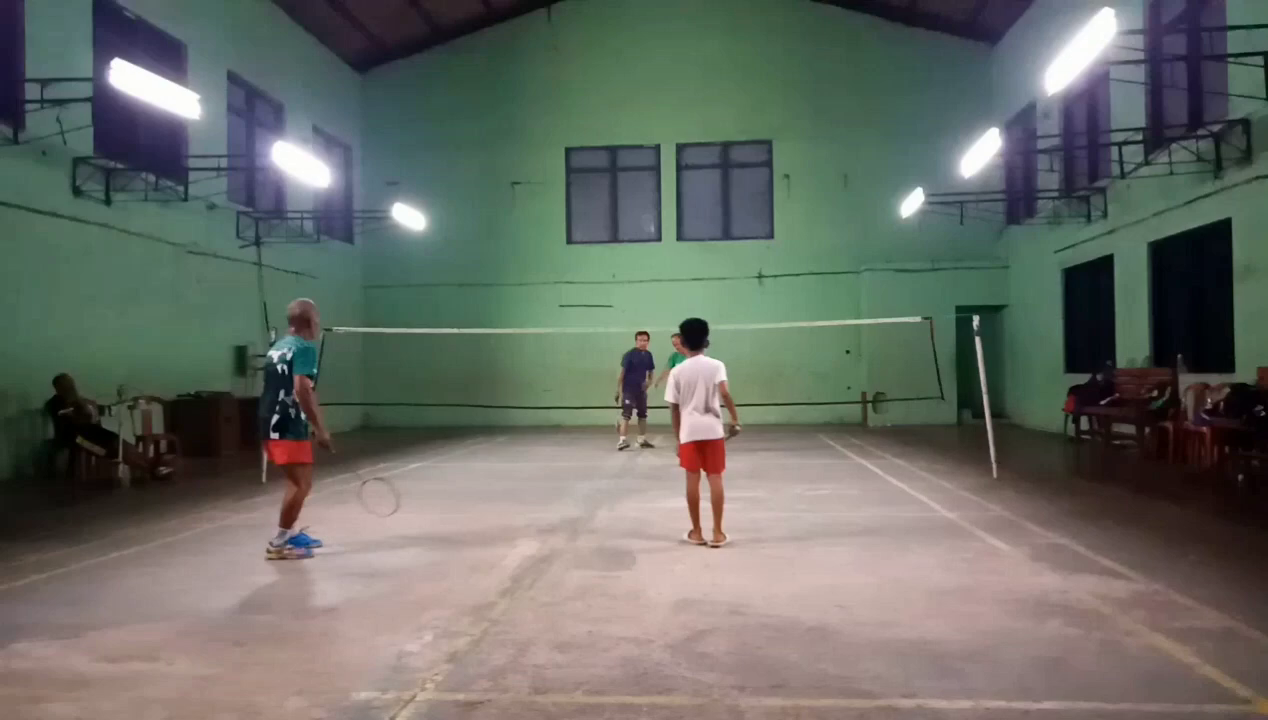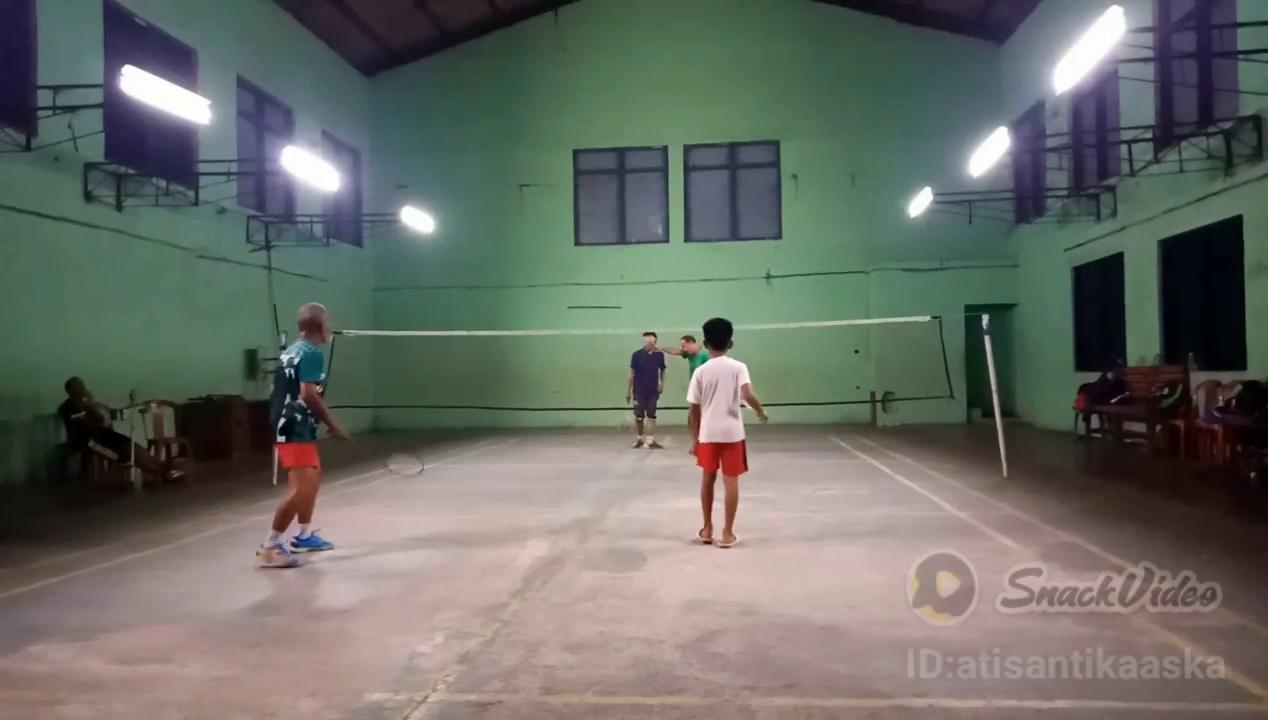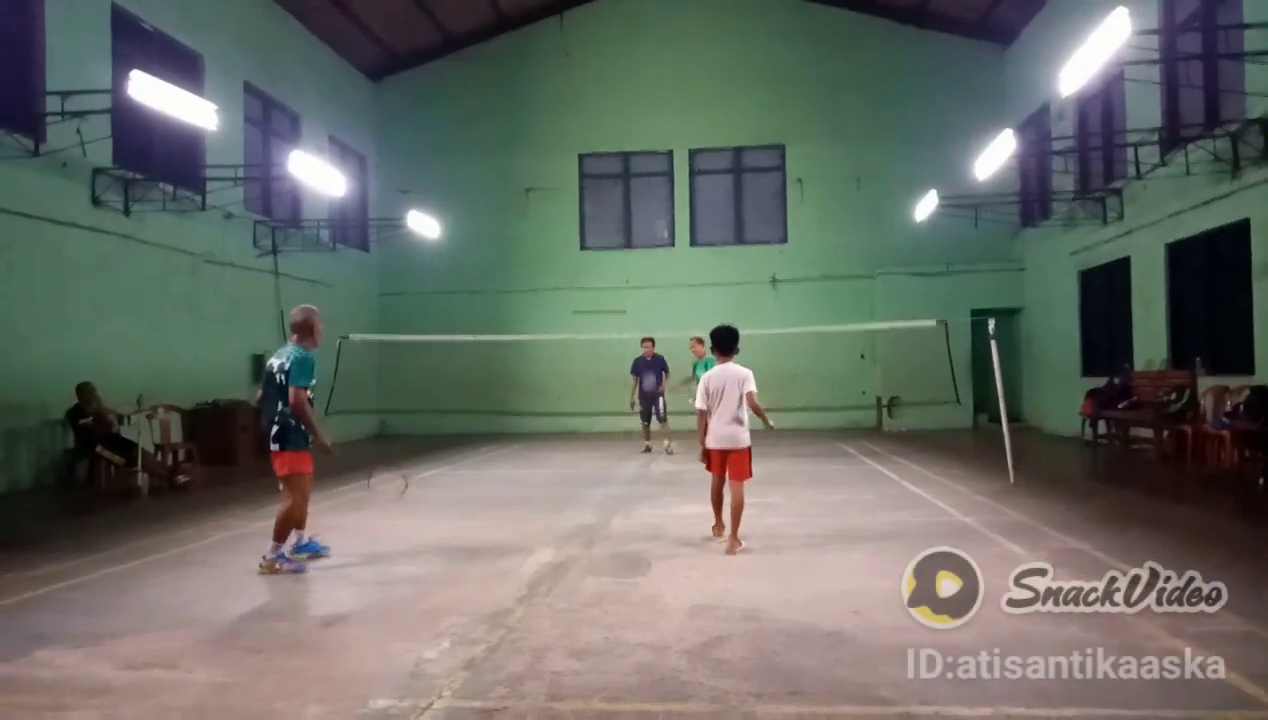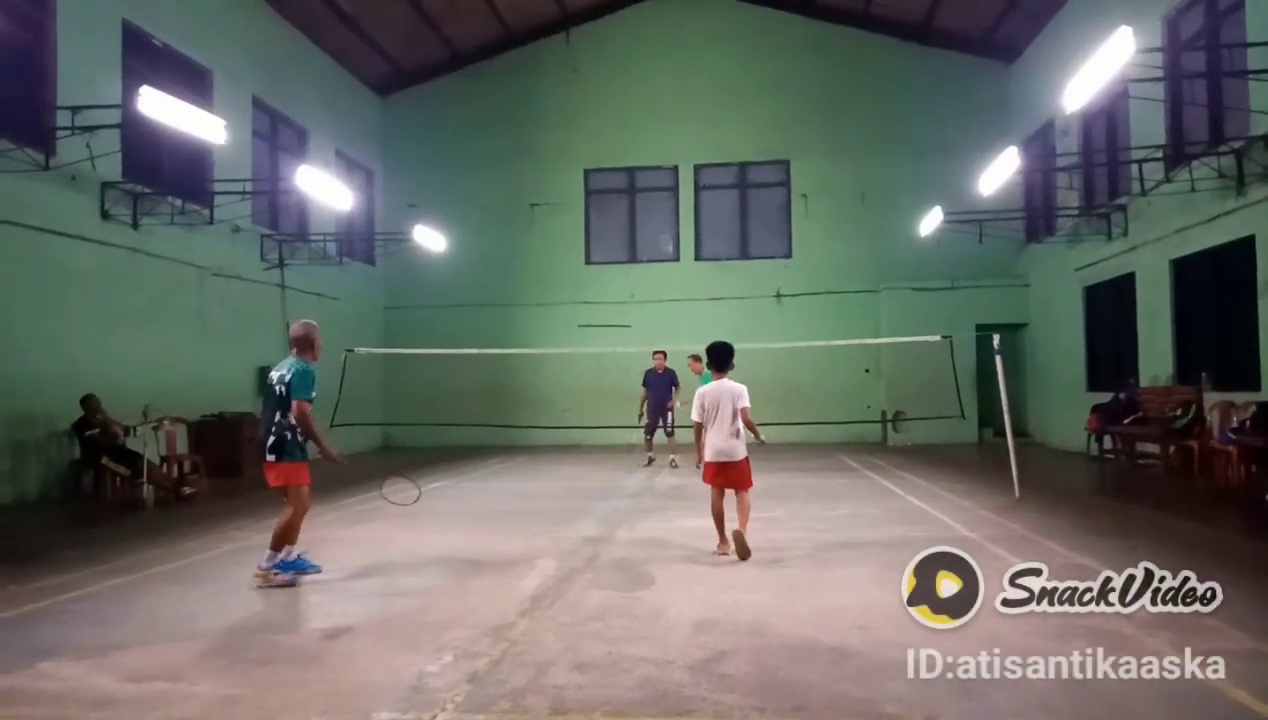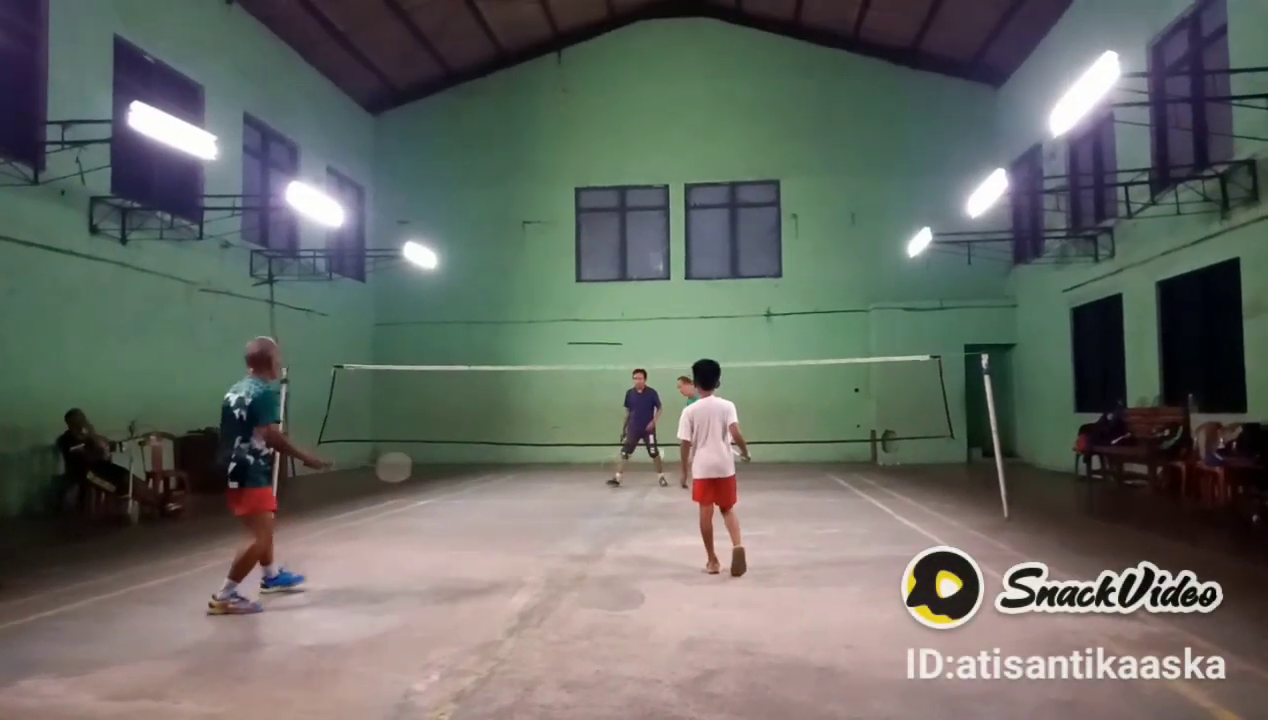
dt=0.4s
person 1, frame 1
left shoulder: (277, 348)
right shoulder: (305, 348)
right elbow: (302, 389)
right wrist: (319, 427)
left hip: (272, 424)
right hip: (289, 427)
left knee: (297, 480)
right knee: (302, 483)
left ankle: (291, 534)
right ankle: (278, 543)
person 1, frame 2
left shoulder: (291, 351)
right shoulder: (312, 353)
left elbow: (276, 390)
right elbow: (309, 395)
right wrist: (333, 425)
left hip: (286, 427)
right hip: (296, 431)
left knee: (312, 478)
right knee: (299, 488)
left ankle: (304, 535)
right ankle: (271, 546)
person 1, frame 3
left shoulder: (279, 356)
right shoulder: (303, 357)
left elbow: (261, 397)
right elbow: (297, 401)
right wrist: (318, 435)
left hip: (277, 434)
right hip: (290, 437)
left knee: (302, 488)
right knee: (295, 495)
left ankle: (302, 540)
right ankle: (272, 557)
person 1, frame 4
left shoulder: (280, 369)
right shoulder: (303, 371)
right elbow: (300, 412)
right wrist: (323, 446)
left hip: (275, 445)
right hip: (286, 449)
left knee: (300, 503)
right knee: (296, 507)
left ankle: (289, 557)
right ankle: (268, 564)
person 1, frame 5
left shoulder: (235, 390)
right shoulder: (265, 393)
right elbow: (271, 435)
right wrist: (306, 458)
left hip: (233, 470)
right hip: (248, 473)
left knee: (265, 526)
right knee: (260, 536)
left ankle: (272, 575)
right ankle: (225, 596)
person 2, frame 1
left shoulder: (678, 371)
right shoulder: (716, 366)
left elbow: (674, 409)
right elbow: (724, 393)
left wrist: (678, 437)
right wrist: (734, 419)
left hip: (689, 432)
right hip: (713, 430)
left knee: (692, 480)
right knee: (715, 480)
left ankle: (696, 532)
right ankle: (717, 533)
person 2, frame 2
left shoulder: (701, 371)
right shoulder: (738, 367)
left elbow: (694, 409)
right elbow: (748, 395)
left wrist: (694, 438)
right wrist: (761, 412)
left hip: (708, 434)
right hip: (732, 433)
left knee: (708, 479)
right knee: (731, 481)
left ankle: (707, 529)
right ankle: (727, 533)
person 2, frame 3
left shoulder: (707, 378)
right shoulder: (744, 374)
left elbow: (702, 414)
right elbow: (752, 403)
left wrist: (702, 445)
right wrist: (767, 421)
left hip: (715, 439)
right hip: (738, 438)
left knee: (717, 483)
right knee: (737, 487)
left ankle: (719, 526)
right ankle: (733, 538)
person 2, frame 4
left shoulder: (702, 393)
right shoulder: (739, 389)
left elbow: (698, 426)
right elbow: (746, 419)
left wrist: (699, 452)
right wrist: (758, 436)
left hip: (713, 452)
right hip: (736, 451)
left knee: (717, 496)
right knee: (742, 493)
left ankle: (723, 542)
right ankle: (741, 530)
person 2, frame 5
left shoulder: (690, 411)
right shoulder: (727, 406)
left elbow: (685, 445)
right elbow: (736, 434)
left wrist: (684, 472)
right wrist: (745, 452)
left hip: (701, 469)
right hip: (725, 467)
left knee: (706, 513)
right knee: (728, 510)
left ankle: (712, 560)
right ankle: (737, 545)
